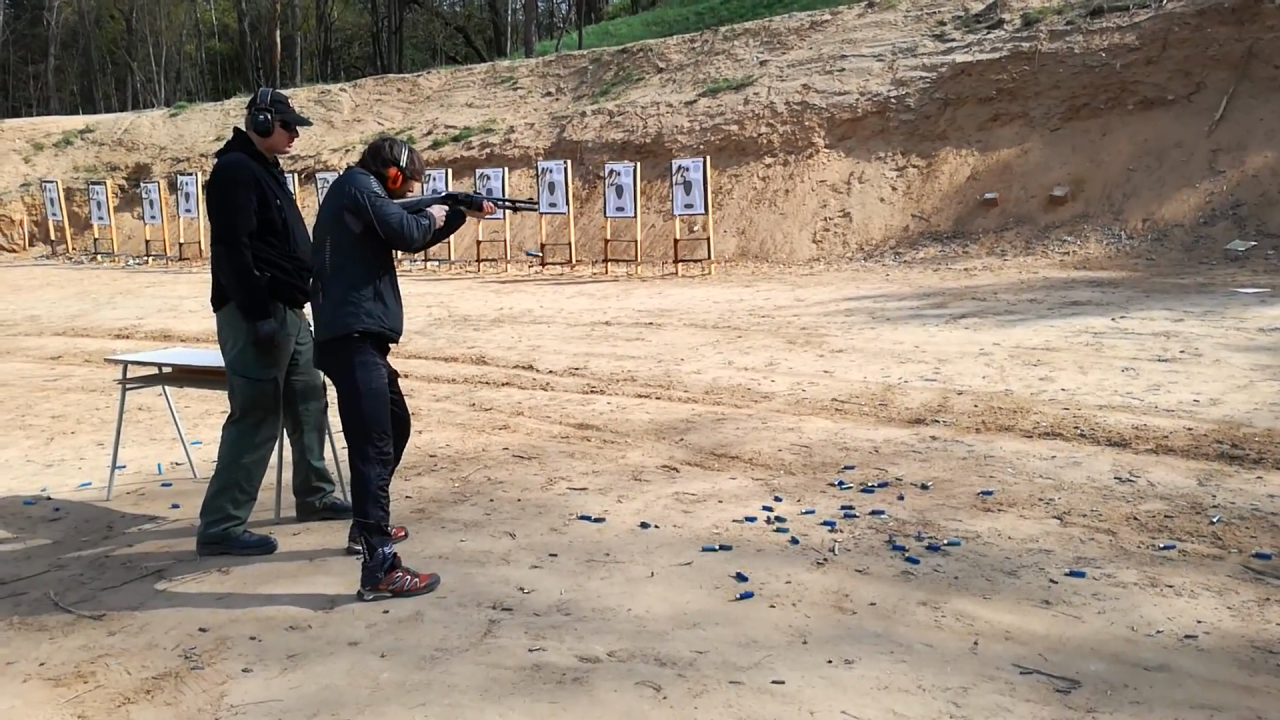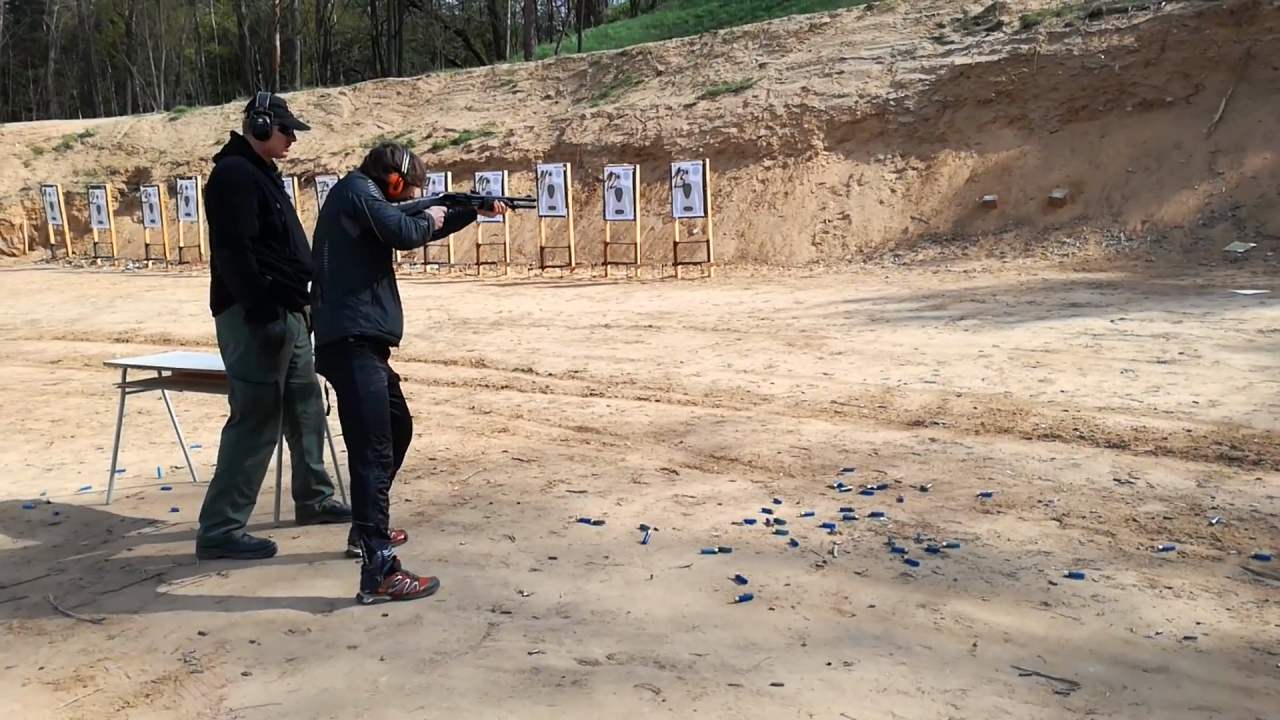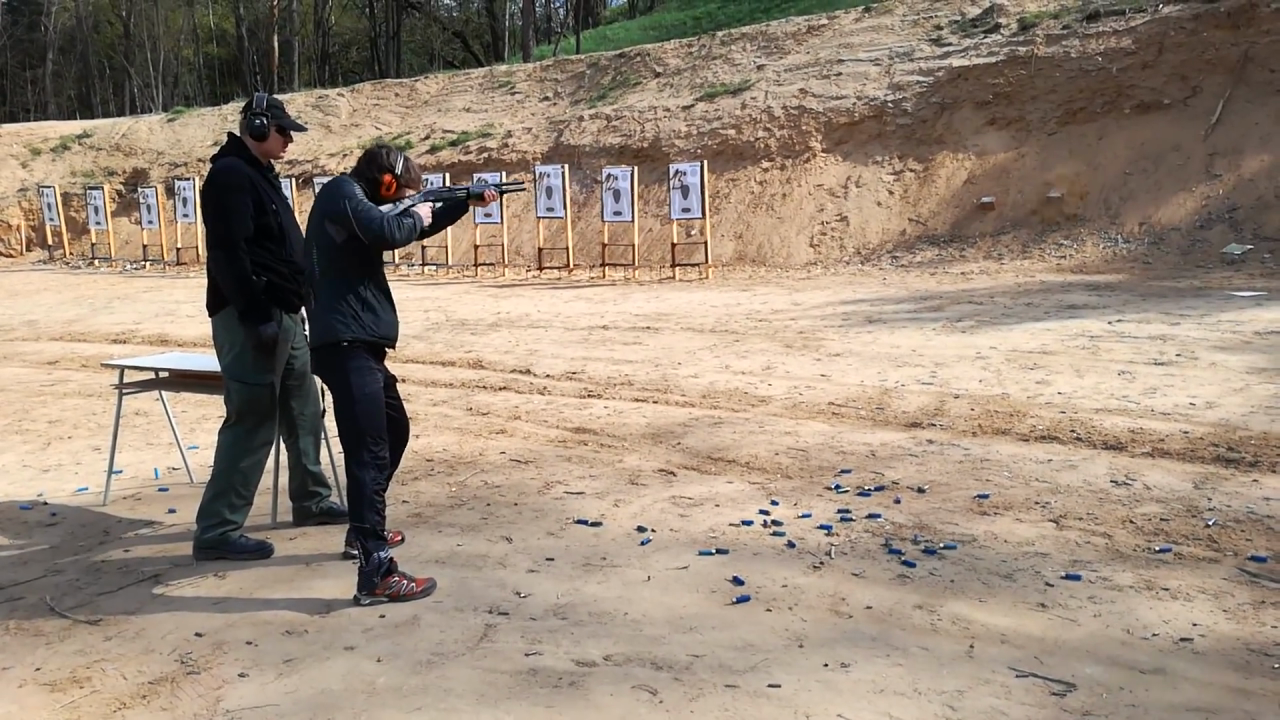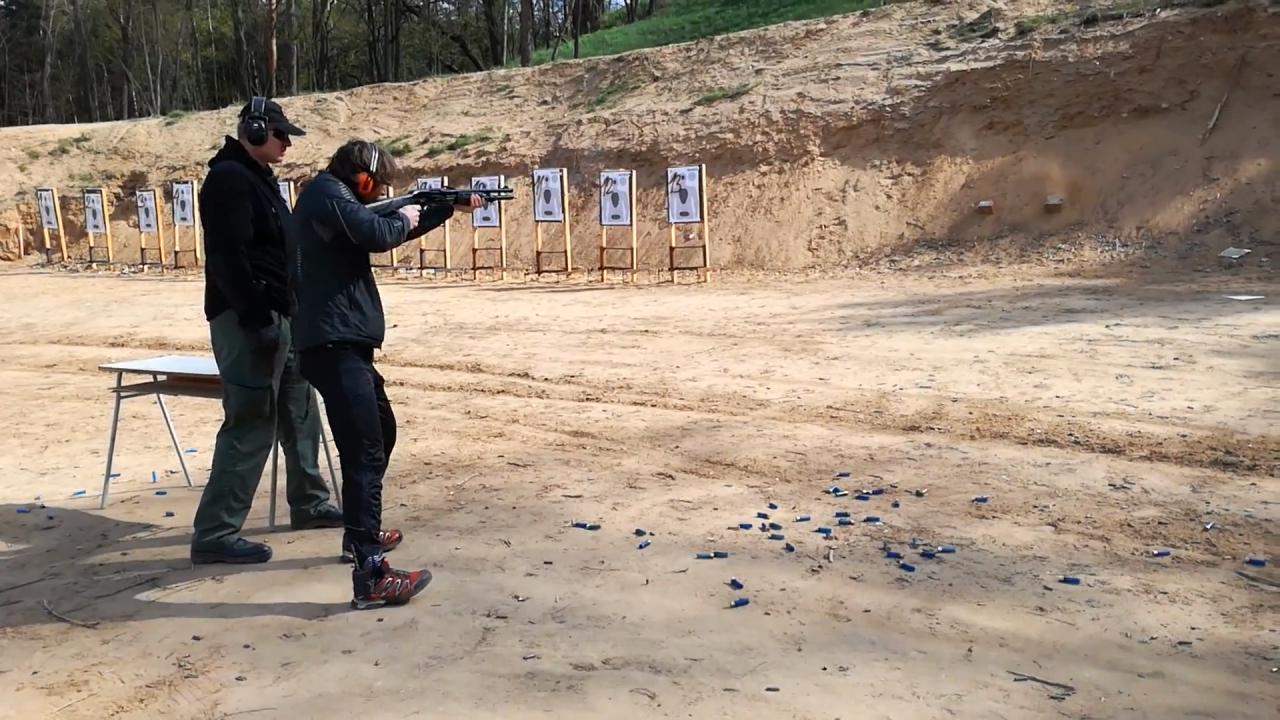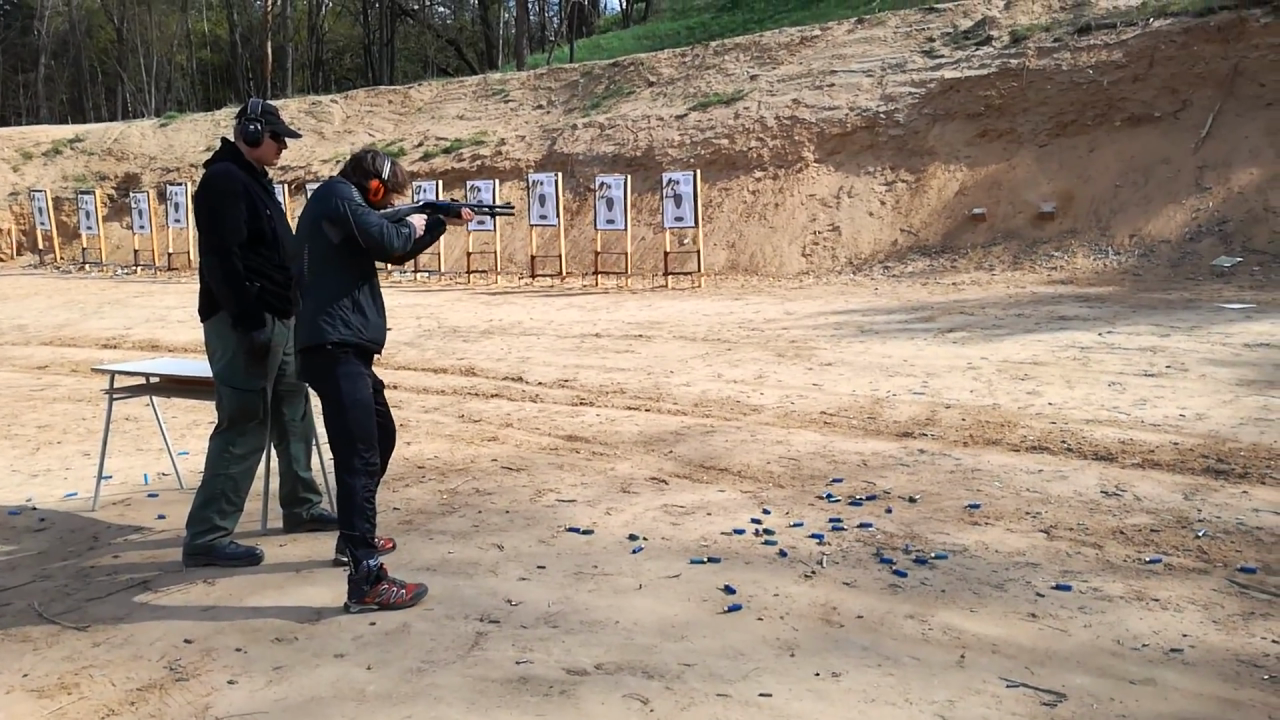
dt=0.5s
person 1, frame 1
left shoulder: (266, 169)
right shoulder: (235, 171)
right elbow: (231, 250)
left wrist: (287, 306)
right wrist: (257, 314)
left hip: (288, 310)
right hip: (257, 313)
left knee: (308, 406)
right knee: (256, 417)
left ankle: (314, 496)
right ankle: (220, 526)
person 1, frame 2
left shoulder: (262, 172)
right shoulder: (234, 174)
right elbow: (234, 254)
left wrist: (297, 305)
right wrist: (264, 316)
left hip: (286, 312)
right hip: (255, 316)
left knee: (305, 410)
right knee: (255, 420)
left ankle: (314, 499)
right ankle: (220, 529)
person 1, frame 3
left shoulder: (260, 174)
right shoulder: (230, 175)
right elbow: (228, 254)
left wrist: (290, 306)
right wrist: (256, 317)
left hip: (283, 313)
right hip: (252, 318)
left knee: (302, 410)
right knee: (252, 421)
left ankle: (311, 501)
right ankle: (216, 531)
person 1, frame 4
left shoulder: (258, 177)
right shoulder: (229, 179)
right elbow: (229, 258)
left wrist: (285, 314)
right wrist: (257, 319)
left hip: (281, 316)
right hip: (250, 321)
left knee: (300, 414)
right knee: (251, 424)
left ankle: (310, 504)
right ankle: (215, 533)
person 1, frame 5
left shoulder: (254, 180)
right shoulder: (224, 181)
right elbow: (222, 260)
left wrist: (283, 314)
right wrist: (250, 322)
left hip: (277, 319)
right hip: (244, 323)
left knee: (293, 417)
right knee: (243, 427)
left ankle: (301, 507)
right ankle: (207, 537)
person 2, frame 1
left shoulder: (365, 194)
right shoulder: (358, 184)
left elbow: (409, 242)
right elbow: (405, 232)
left wrist: (462, 214)
right wrist: (429, 217)
left hip: (361, 335)
right hip: (352, 338)
left knee: (395, 428)
right knee: (374, 446)
left ankle: (369, 526)
right ankle: (380, 569)
person 2, frame 2
left shoulder: (370, 200)
right shoulder: (355, 189)
left elbow: (410, 221)
right elbow: (404, 233)
left wrist: (476, 211)
right wrist: (428, 219)
left hip: (363, 339)
right hip: (351, 342)
left knee: (396, 430)
right knee: (372, 450)
left ankle: (368, 527)
right ankle: (379, 572)
person 2, frame 3
left shoulder: (359, 200)
right shoulder: (343, 191)
left elbow: (411, 225)
right elbow: (387, 232)
left wrist: (467, 203)
right wrist: (416, 216)
left hip: (360, 342)
right hip: (346, 345)
left knee: (393, 433)
right knee: (369, 452)
left ankle: (364, 531)
right ankle: (377, 573)
person 2, frame 4
left shoulder: (339, 199)
right shoulder: (327, 191)
left elbow: (394, 229)
right elbow: (378, 235)
left wrist: (450, 208)
right wrist: (403, 219)
left hip: (346, 342)
right hip: (334, 345)
left knee: (381, 436)
right knee: (365, 453)
left ankle: (362, 533)
right ankle: (371, 576)
person 2, frame 5
left shoulder: (346, 204)
right shoulder: (338, 194)
left elbow: (395, 254)
right elbow: (385, 240)
left wrist: (442, 222)
right wrist: (409, 226)
left hip: (348, 346)
right hip: (335, 348)
left knee: (380, 440)
right knee: (359, 457)
left ankle: (355, 537)
right ankle: (366, 580)
